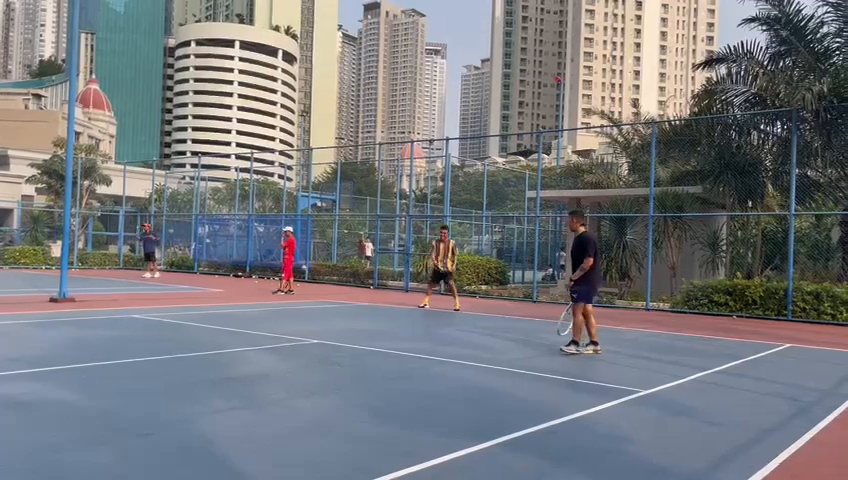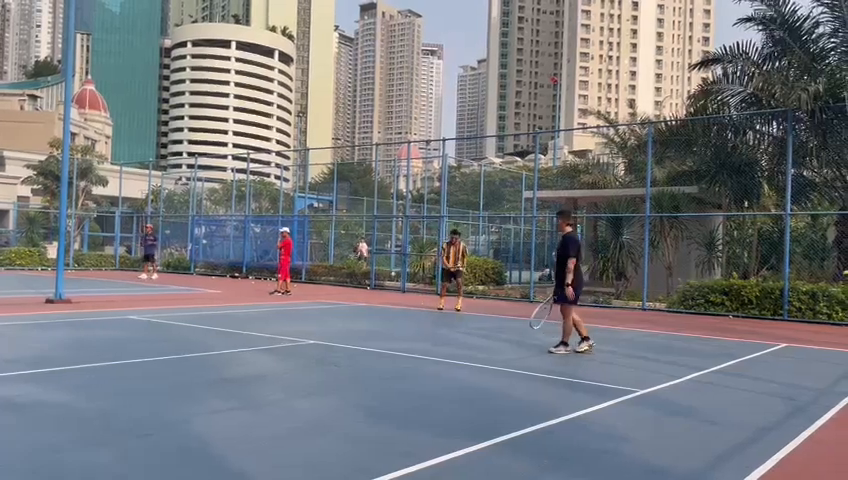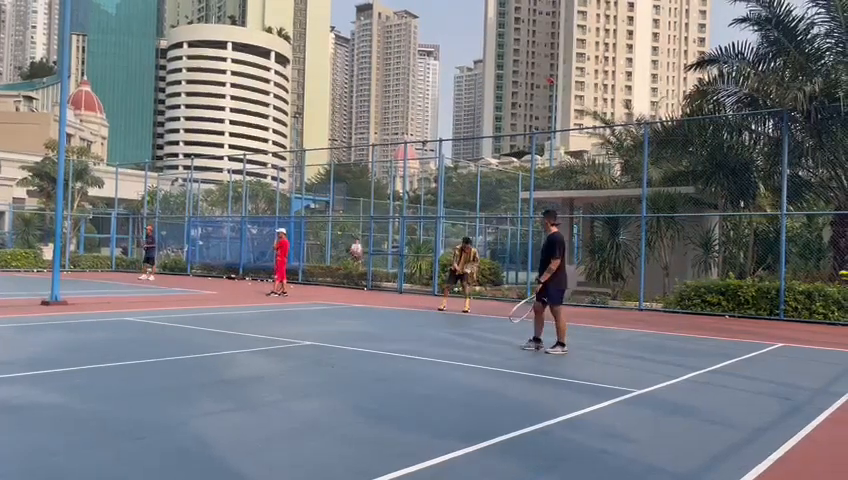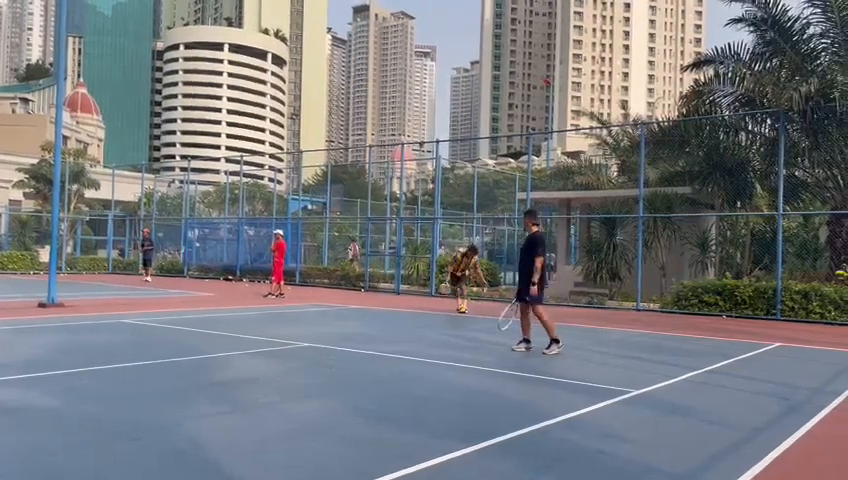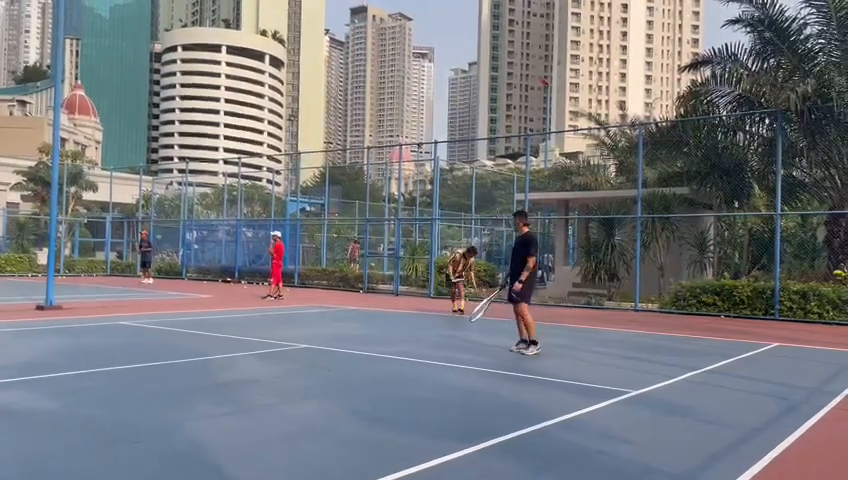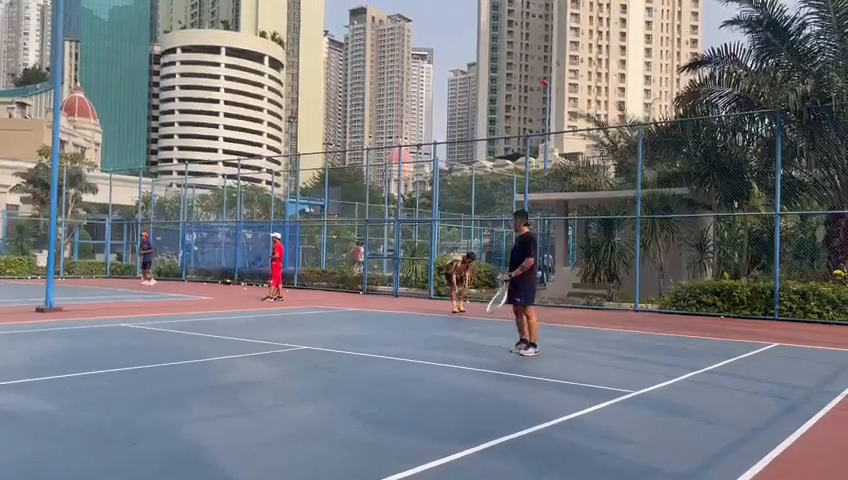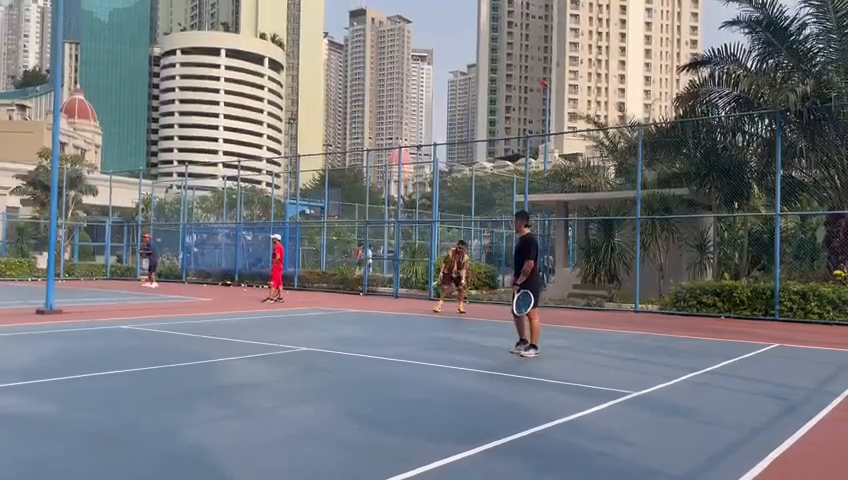
dt=0.4s
person 1, frame 1
left shoulder: (587, 238)
right shoulder: (578, 238)
left elbow: (588, 262)
left wrist: (572, 278)
right wrist: (575, 279)
left hip: (586, 282)
right hip: (583, 282)
left knee: (577, 310)
right knee: (587, 312)
left ankle: (575, 344)
right ankle: (594, 344)
person 1, frame 2
left shoulder: (569, 238)
right shoulder: (568, 237)
left elbow: (571, 263)
left wrist: (568, 284)
right wrist: (564, 284)
left hip: (570, 283)
right hip: (563, 282)
left knee: (566, 313)
right knee: (569, 313)
left ankle: (564, 344)
right ankle: (586, 339)
person 1, frame 3
left shoulder: (556, 239)
right shoulder: (551, 238)
left elbow: (555, 264)
left wrist: (540, 281)
right wrist: (541, 280)
left hip: (554, 283)
right hip: (547, 283)
left knee: (557, 313)
right knee: (537, 309)
left ankle: (561, 345)
right ankle: (536, 340)
person 1, frame 4
left shoulder: (537, 237)
right shoulder: (529, 237)
left elbow: (539, 262)
left wrist: (534, 283)
left hip: (534, 283)
right hip: (525, 282)
left knee: (538, 311)
right knee: (523, 311)
left ankle: (555, 341)
right ankle: (526, 341)
person 1, frame 5
left shoulder: (530, 238)
right shoulder: (519, 238)
left elbow: (531, 262)
left wrist: (520, 281)
right wrist: (509, 278)
left hip: (524, 281)
right hip: (515, 280)
left knee: (522, 311)
right knee: (517, 311)
left ankle: (534, 343)
right ankle: (523, 341)
person 1, frame 6
left shoulder: (529, 238)
right shoulder: (518, 238)
left elbow: (529, 262)
left wrist: (511, 274)
right wrist: (510, 275)
left hip: (526, 282)
right hip: (516, 282)
left knee: (529, 313)
right knee: (517, 312)
left ankle: (533, 346)
right ankle: (523, 341)
person 1, frame 7
left shoulder: (529, 240)
right shoulder: (521, 239)
left elbow: (529, 265)
left wrist: (518, 283)
right wrist: (516, 281)
left hip: (530, 284)
right hip: (521, 284)
left knee: (532, 314)
right knee: (516, 312)
left ankle: (534, 347)
right ankle: (523, 341)
